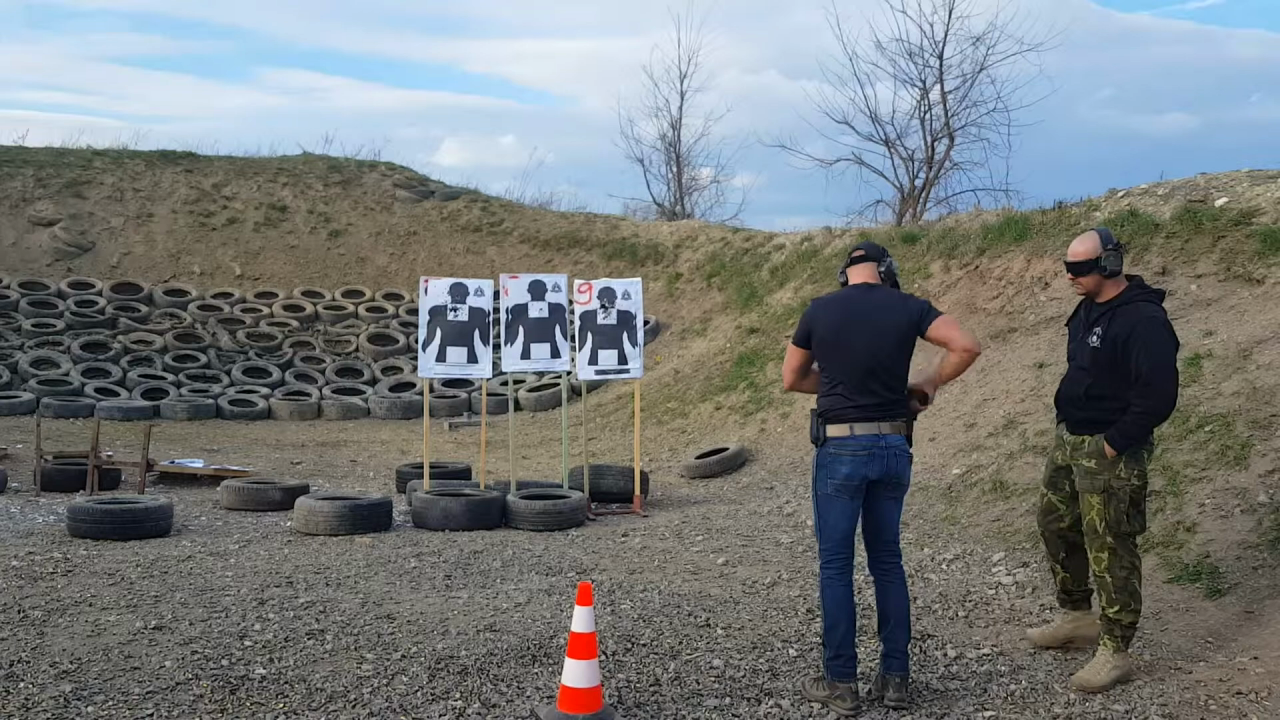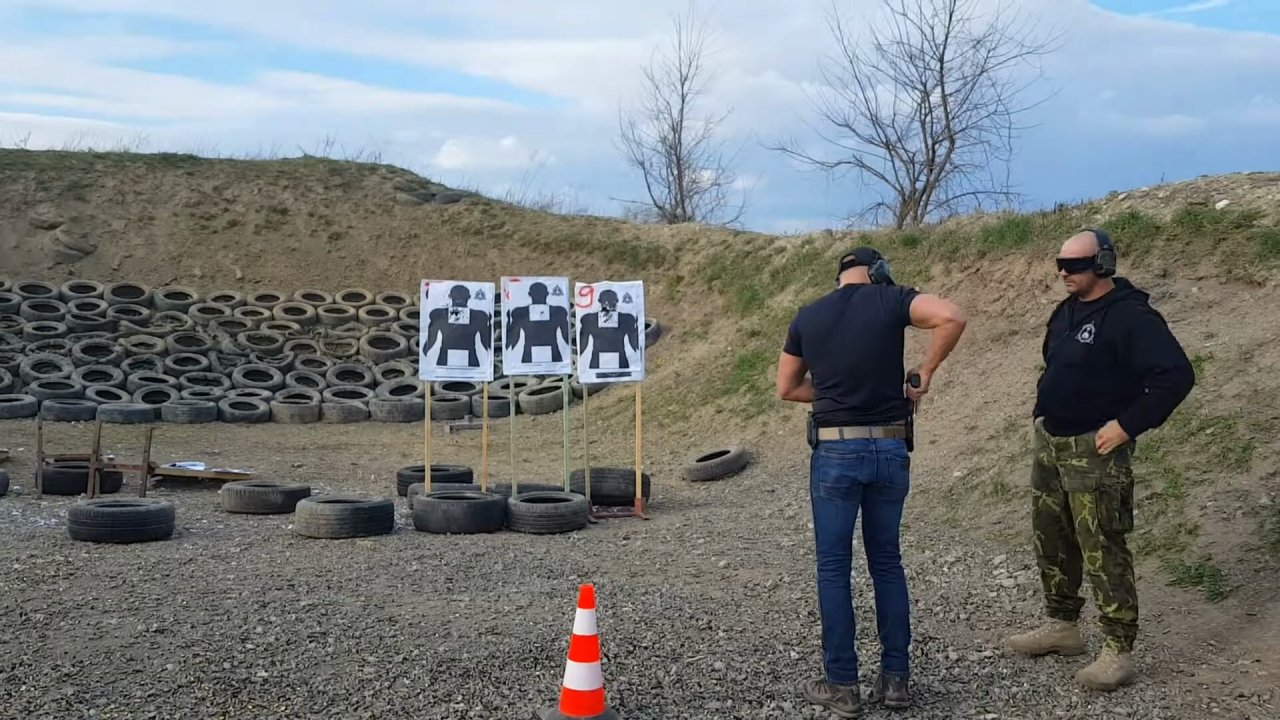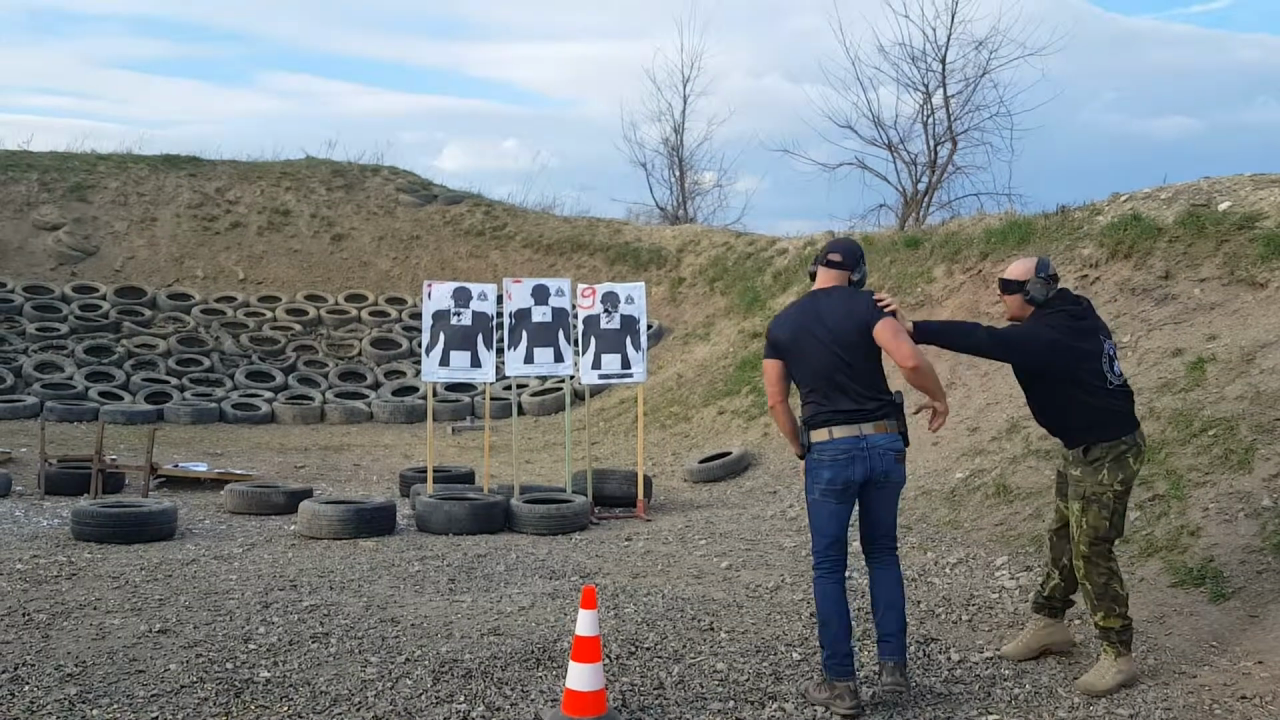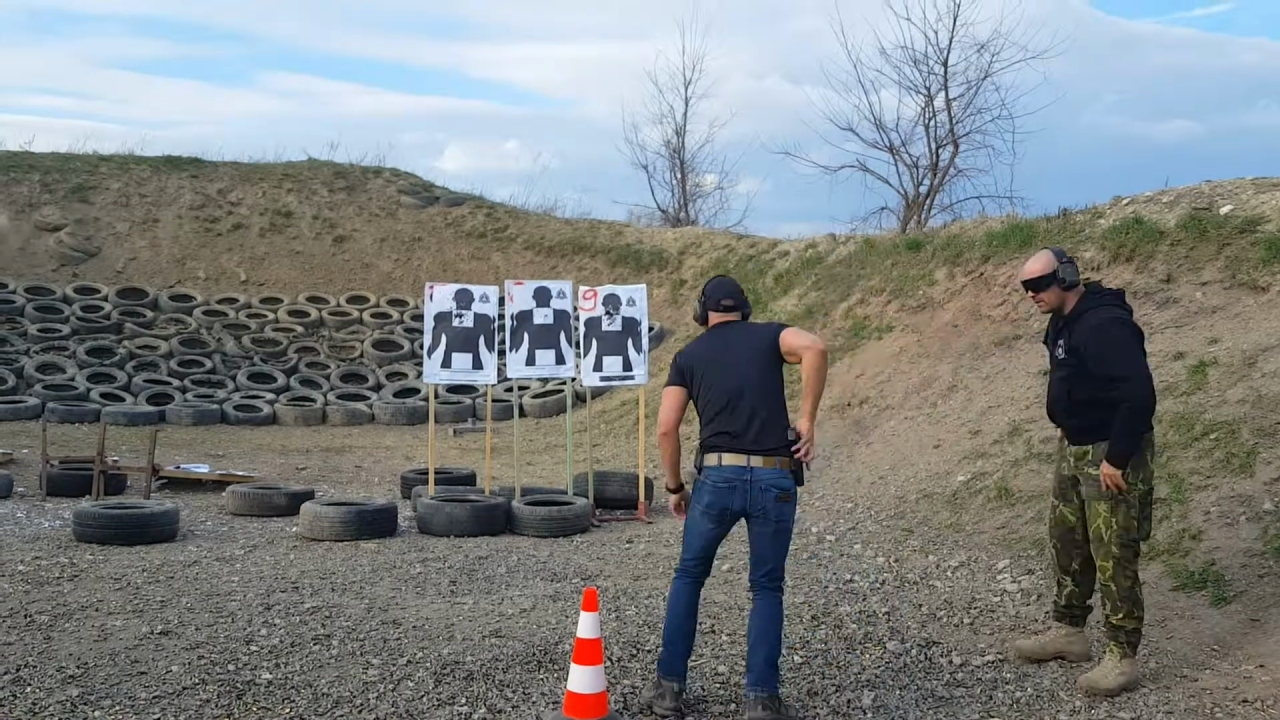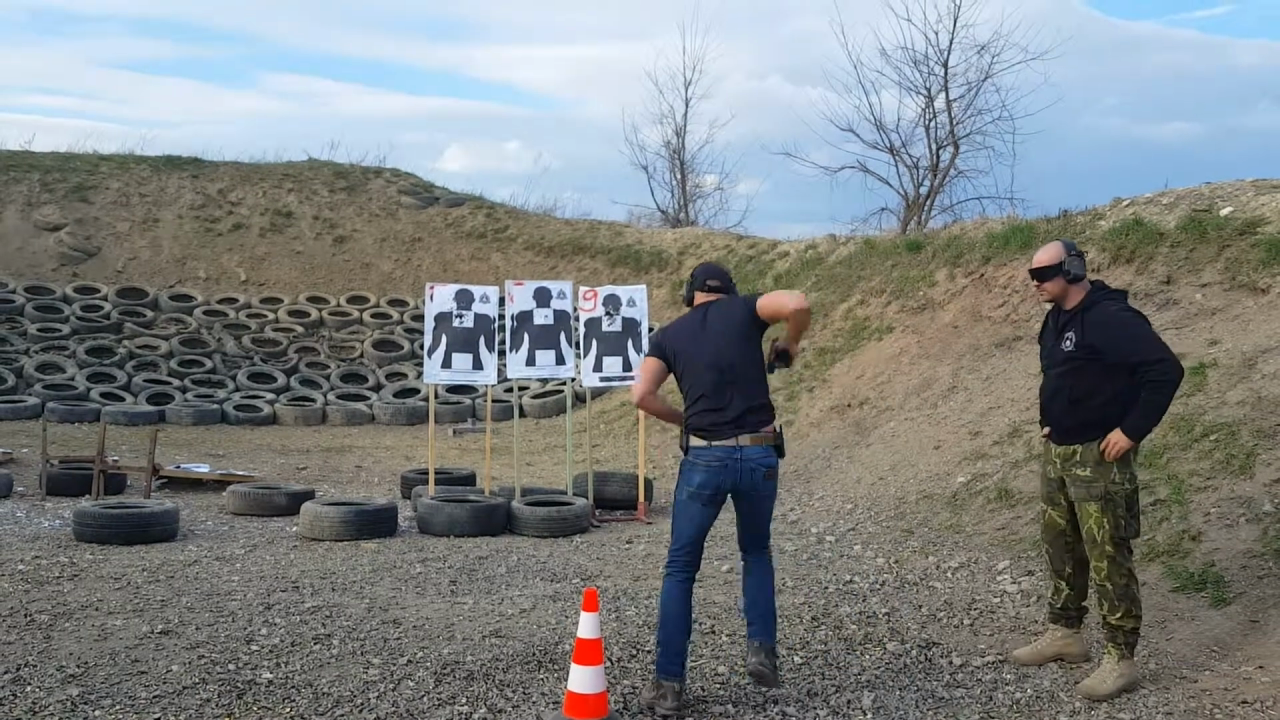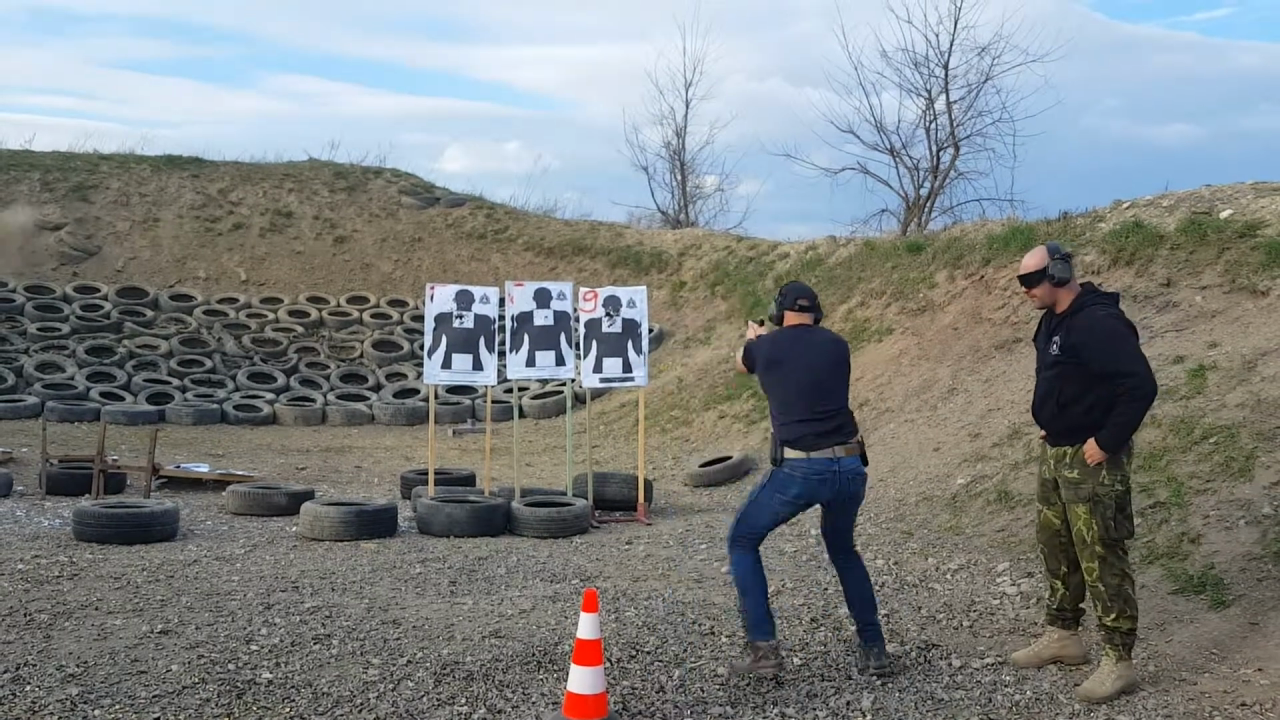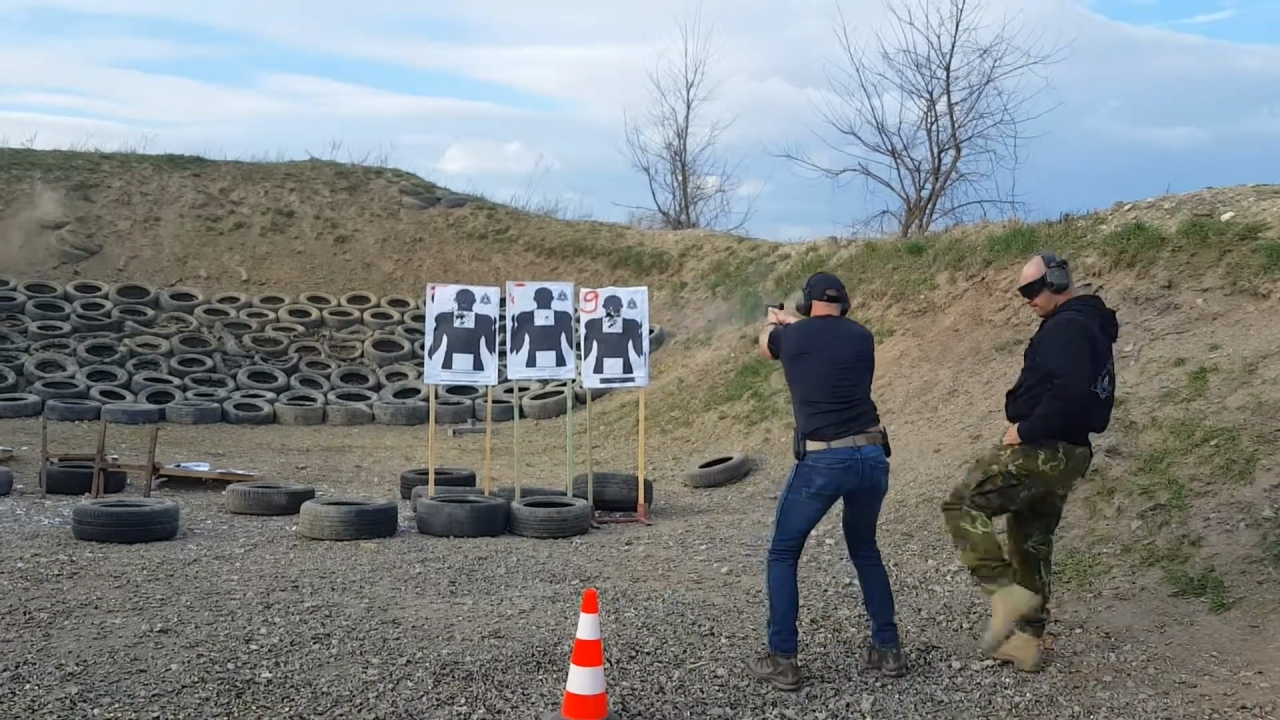
dt=0.5s
person 1, frame 1
left shoulder: (1143, 320)
right shoulder: (1088, 310)
left elbow: (1158, 396)
left wrist: (1115, 443)
left hip: (1110, 451)
right hip: (1069, 439)
left knee: (1109, 550)
right knee: (1055, 525)
left ankle: (1115, 652)
right ankle: (1078, 617)
person 1, frame 2
left shoulder: (1131, 317)
right shoulder: (1066, 312)
left elbow: (1176, 374)
left wrist: (1127, 424)
right wrist: (1042, 413)
left hip: (1096, 447)
right hip: (1050, 440)
left knee: (1102, 548)
right knee: (1051, 538)
left ankle: (1118, 652)
right ankle: (1061, 626)
person 1, frame 3
left shoulder: (1042, 337)
right shoulder: (1067, 319)
left elbow: (979, 338)
left wrist: (912, 328)
left hip: (1106, 453)
right hip: (1087, 445)
left knee: (1091, 553)
right knee: (1064, 540)
left ankle: (1118, 657)
right ankle: (1048, 624)
person 1, frame 4
left shoulder: (1104, 324)
right shoulder: (1064, 321)
left elbow: (1138, 392)
left wrist: (1116, 455)
left hip: (1114, 455)
right hip: (1076, 448)
left knee: (1113, 556)
right knee: (1068, 544)
left ankle: (1123, 658)
right ankle: (1068, 631)
person 1, frame 5
left shoulder: (1111, 319)
right shoulder: (1056, 318)
left elbow: (1165, 371)
left wrist: (1132, 430)
left hip: (1099, 455)
right hip: (1058, 451)
left knee: (1107, 556)
right knee: (1059, 545)
left ankle: (1121, 660)
right ankle: (1064, 633)
person 1, frame 6
left shoulder: (1100, 323)
right shoulder: (1053, 321)
left elbow: (1140, 386)
left wrist: (1107, 442)
left hip: (1090, 458)
right hip: (1056, 452)
left knee: (1101, 557)
right knee: (1056, 546)
left ankle: (1118, 661)
right ankle: (1062, 635)
person 1, frame 7
left shoulder: (1068, 327)
right shoulder: (1091, 327)
left elbow: (1070, 391)
right elbow: (1091, 397)
left wrist: (1025, 430)
left hip: (1038, 450)
right hip: (1070, 452)
left knee: (962, 505)
right knee: (1031, 542)
left ankle: (1007, 590)
right ankle: (1027, 639)
person 2, frame 1
left shoulder: (819, 310)
right shoulder: (908, 307)
left elbow: (791, 379)
right elbow: (967, 347)
right wrist: (925, 386)
left hip: (841, 449)
right hip: (893, 448)
left knee: (835, 565)
right knee: (887, 561)
right ankle: (894, 676)
person 2, frame 2
left shoulder: (808, 317)
right shoulder: (893, 299)
left elbow: (786, 387)
right elbow: (952, 318)
right wrist: (924, 374)
left hip: (836, 453)
right hip: (889, 451)
left knee: (833, 568)
right knee: (886, 563)
right ankle: (895, 677)
person 2, frame 3
left shoulder: (781, 324)
right shoulder: (863, 305)
left elbow: (777, 401)
right elbow: (910, 359)
left wrist: (799, 449)
right wrist: (939, 398)
left hip: (829, 452)
right hip: (883, 446)
left knee: (829, 568)
right knee: (882, 554)
right ankle: (893, 663)
person 2, frame 4
left shoulder: (688, 356)
right shoulder: (768, 334)
left elbow: (666, 428)
right elbow: (815, 347)
left wrist: (675, 487)
right wrist: (808, 420)
left hip: (718, 477)
right hip: (773, 479)
left knee: (689, 577)
right knee: (767, 588)
person 2, frame 5
left shoulder: (669, 335)
right shoulder: (744, 310)
left elbow: (641, 394)
right elbow: (797, 304)
right wrist: (790, 344)
left hip: (704, 459)
right hip: (759, 456)
left knee: (681, 570)
right knee: (756, 554)
right ankle: (761, 648)
person 2, frame 6
left shoulder: (763, 348)
right shoulder: (837, 346)
left elbow: (741, 361)
left hip: (798, 470)
right hip: (849, 467)
left knee: (742, 541)
right knee: (843, 551)
left ankle: (763, 646)
right ankle: (873, 648)
person 2, frame 7
left shoulder: (791, 337)
right shoulder: (861, 337)
left elbow: (766, 343)
left wrist: (774, 321)
left hip: (822, 462)
right hip: (872, 457)
left knee: (783, 555)
right knee: (864, 550)
left ankle: (782, 660)
right ankle: (887, 648)
